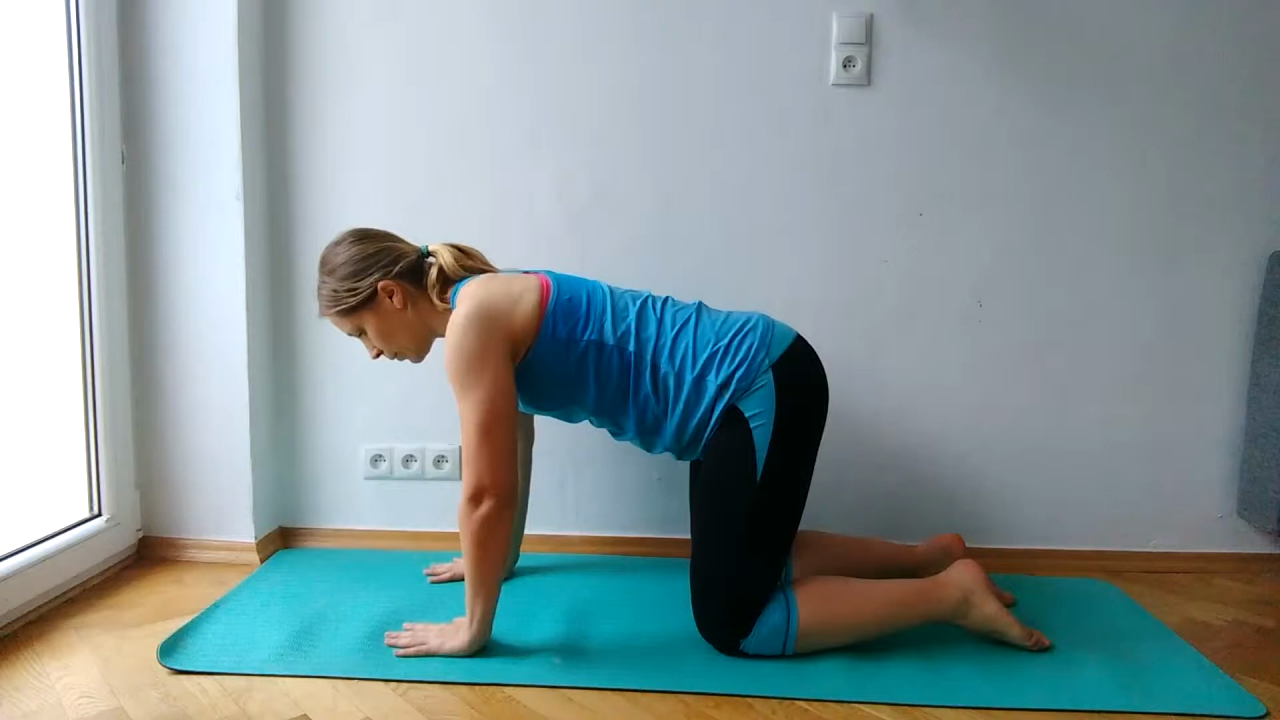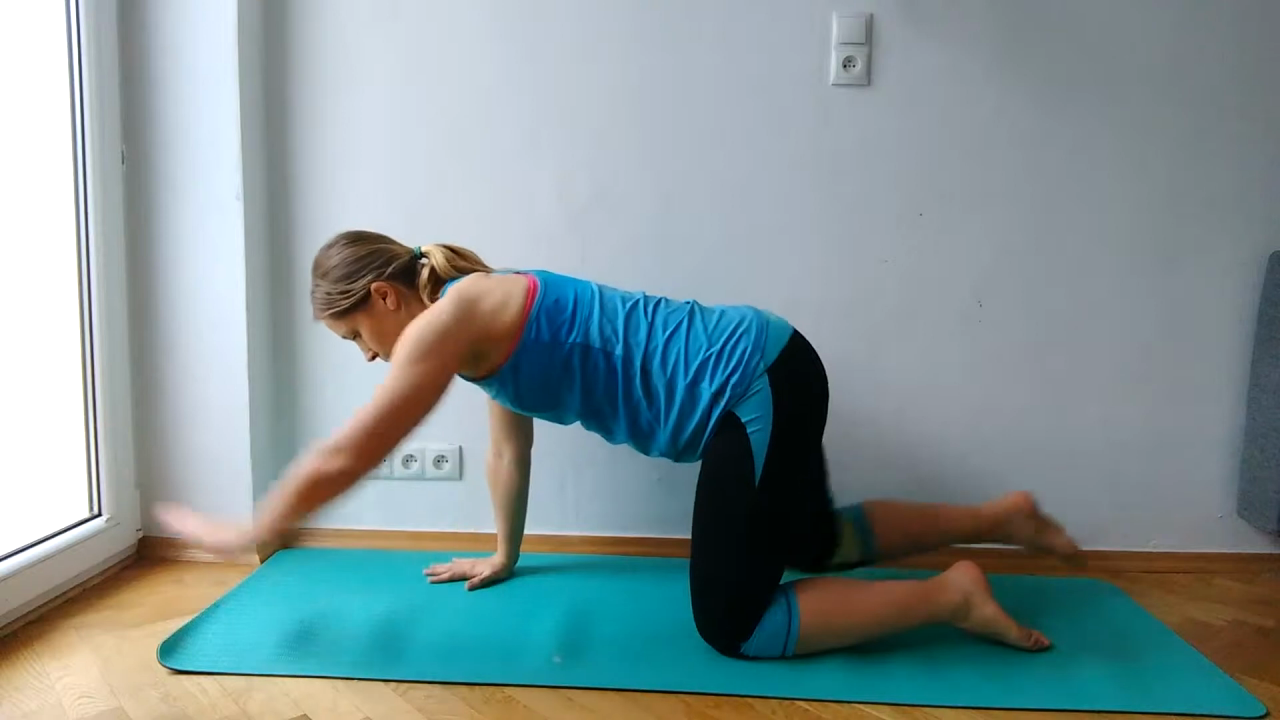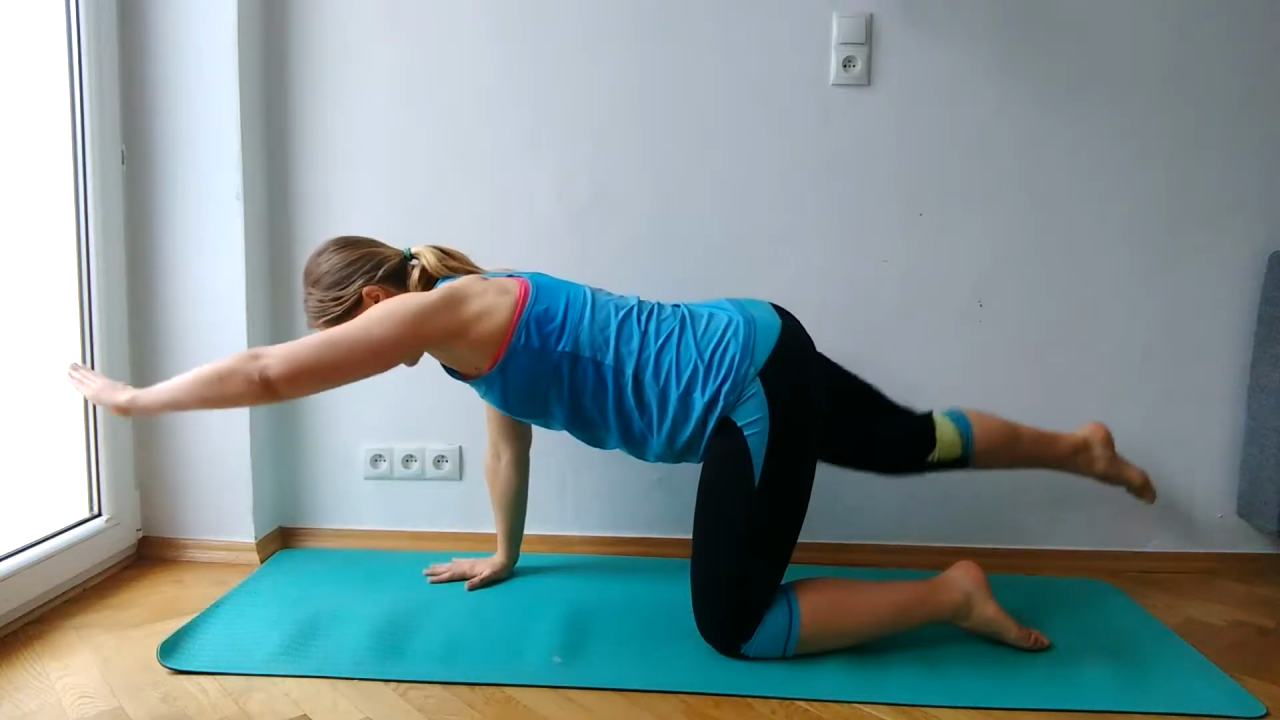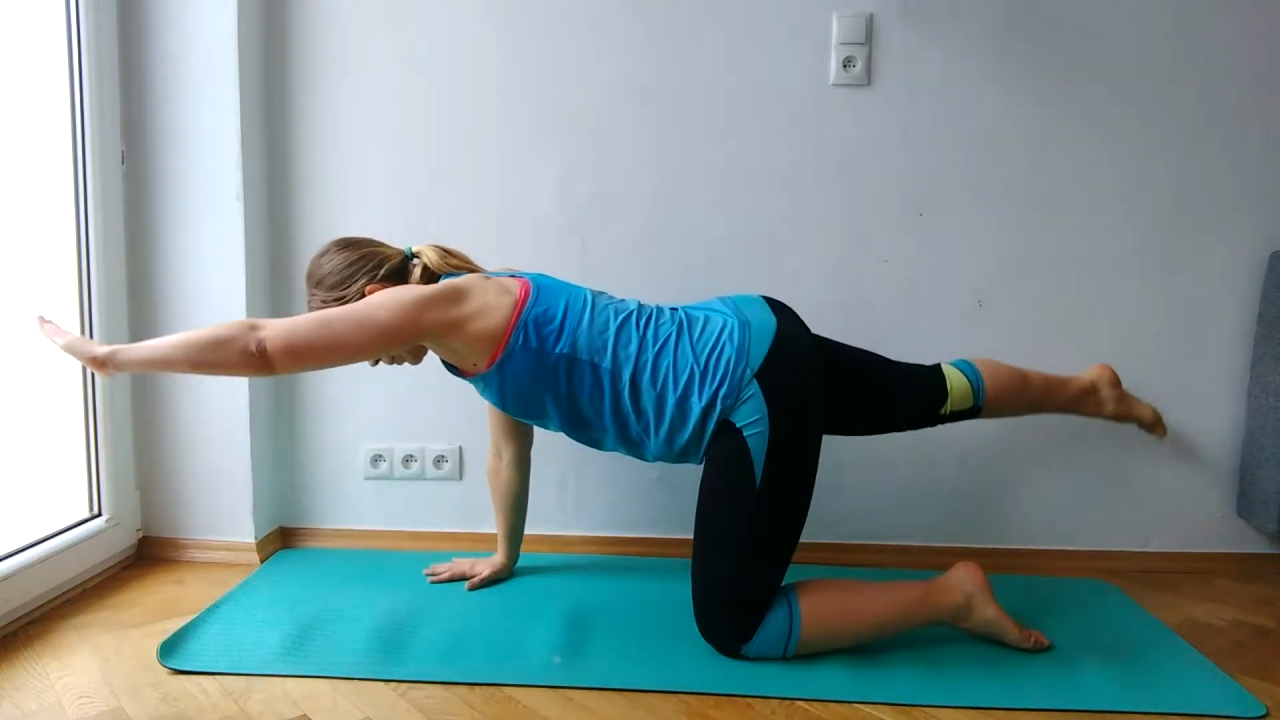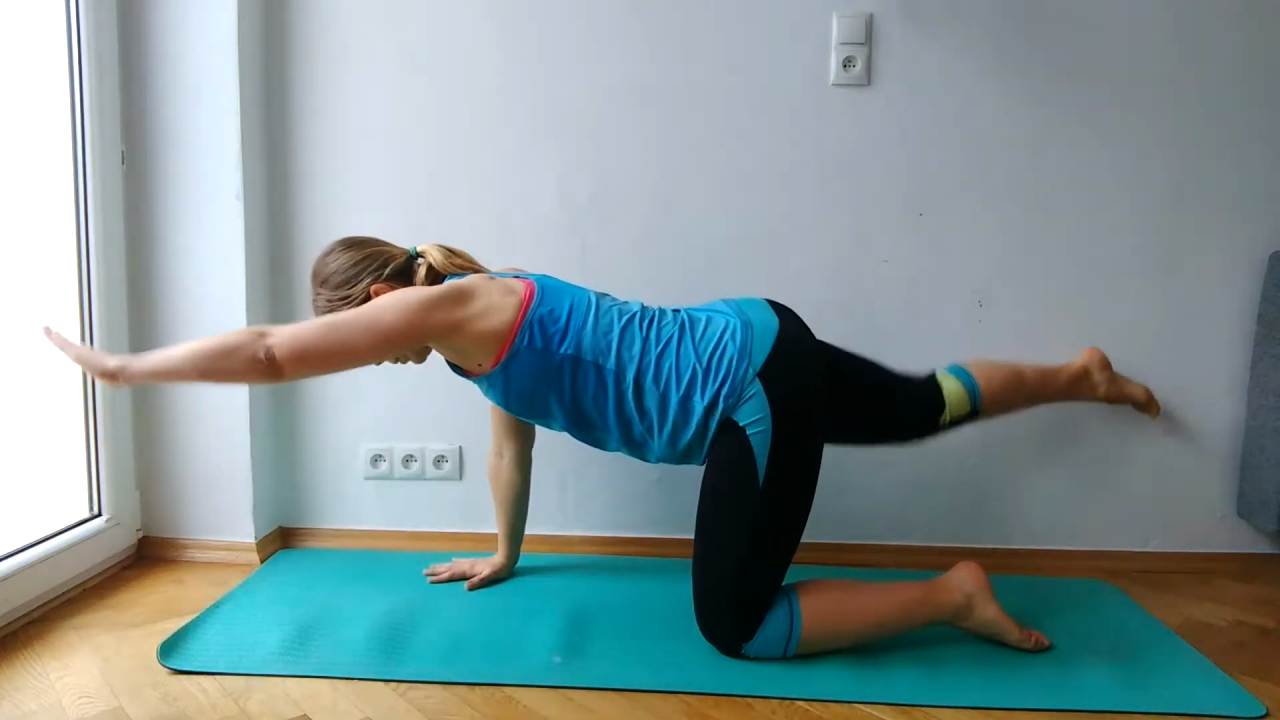
dt=0.4s
person 1, frame 1
left shoulder: (473, 320)
right shoulder: (488, 305)
left elbow: (485, 491)
right elbow: (513, 457)
left wrist: (473, 626)
right wrist: (498, 557)
left hip: (760, 387)
right hip: (748, 384)
left knee: (731, 623)
right knee: (748, 561)
left ankle: (952, 595)
right ankle: (932, 557)
person 1, frame 2
left shoulder: (450, 320)
right shoulder: (473, 316)
left elbow: (345, 456)
right elbow: (507, 443)
left wrist: (248, 533)
right wrist: (503, 553)
left hip: (758, 388)
right hip: (757, 373)
left knee: (731, 624)
right knee: (811, 542)
left ankle: (951, 594)
right ankle: (1000, 518)
person 1, frame 3
left shoulder: (438, 312)
right shoulder: (478, 312)
left elbow: (270, 373)
right elbow: (508, 442)
left wrist: (135, 397)
right wrist: (501, 555)
left hip: (750, 391)
right hip: (757, 357)
left knee: (732, 624)
right knee: (904, 442)
left ankle: (950, 595)
right ankle: (1080, 450)
person 1, frame 4
left shoulder: (442, 308)
right shoulder: (475, 316)
left elbow: (263, 345)
right elbow: (510, 438)
left wrist: (112, 355)
right wrist: (502, 555)
left hip: (748, 386)
right hip: (755, 349)
left knee: (732, 623)
right knee: (926, 394)
left ankle: (950, 595)
right ankle: (1091, 389)
person 1, frame 5
left shoulder: (448, 306)
right shoulder: (481, 311)
left elbow: (268, 353)
right elbow: (511, 439)
left wrist: (122, 366)
right wrist: (501, 555)
left hip: (752, 387)
right hip: (757, 353)
left knee: (735, 624)
right knee: (919, 405)
left ankle: (952, 594)
right ankle: (1082, 375)
